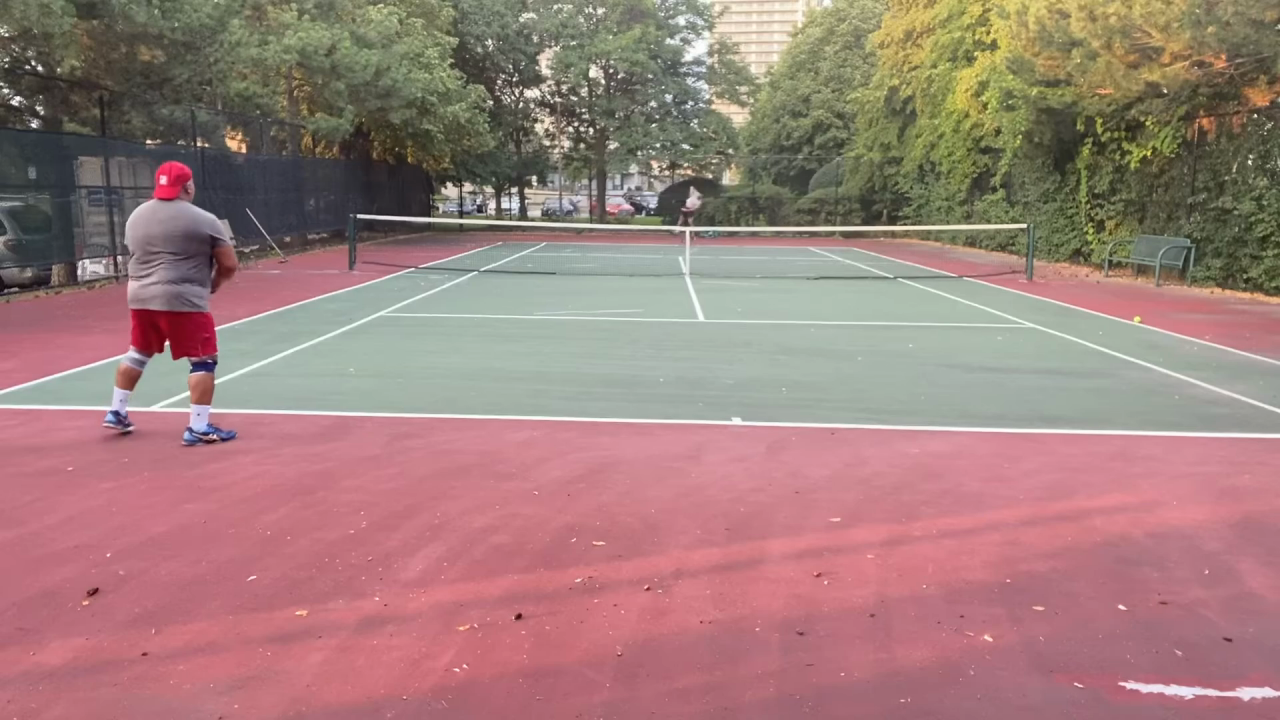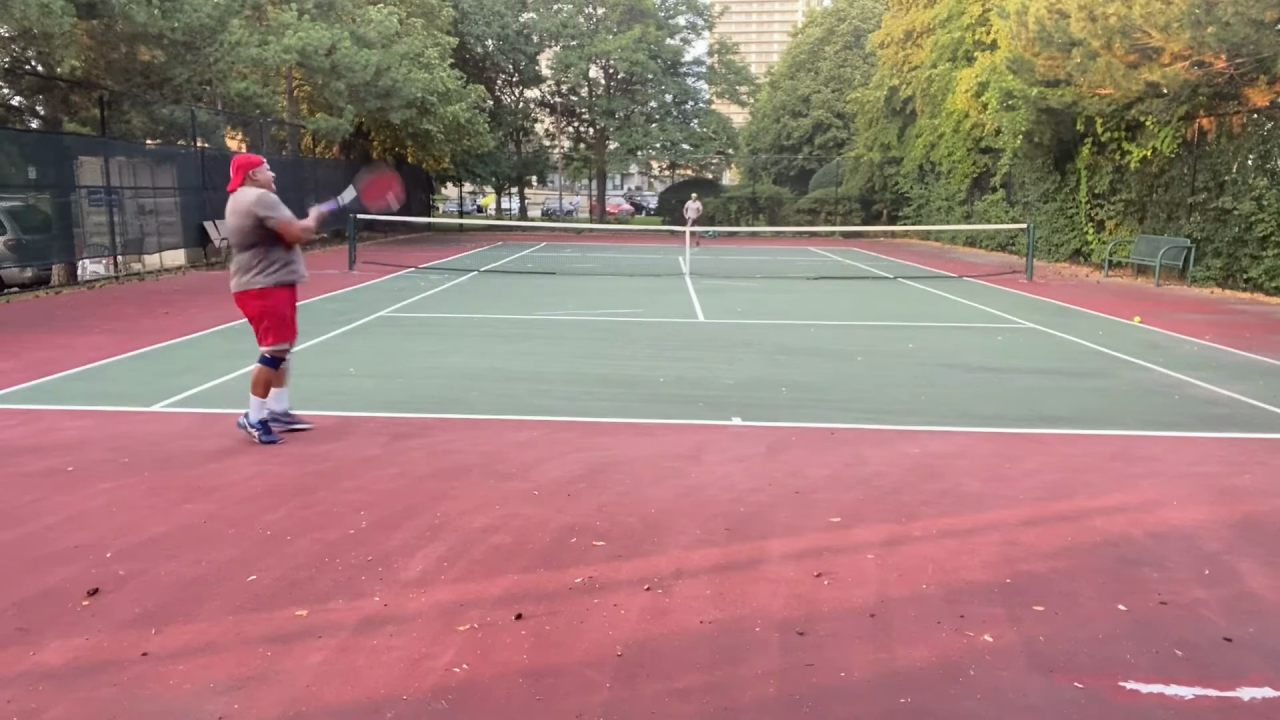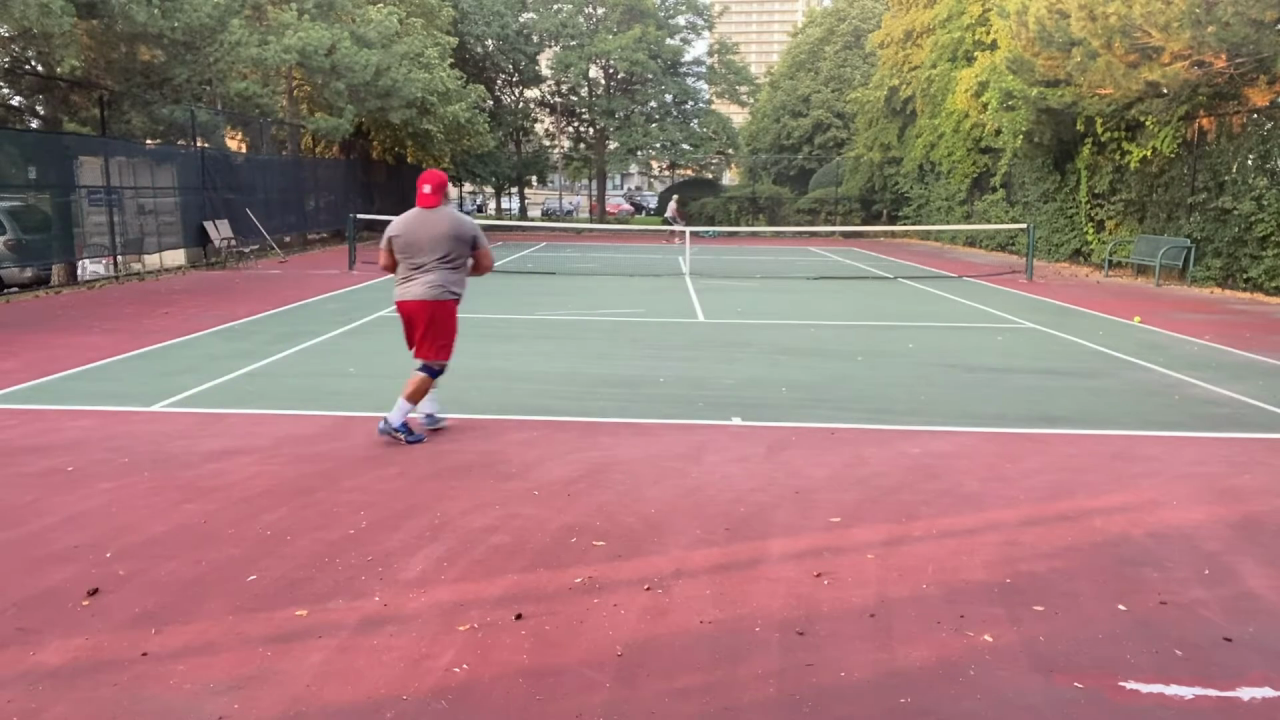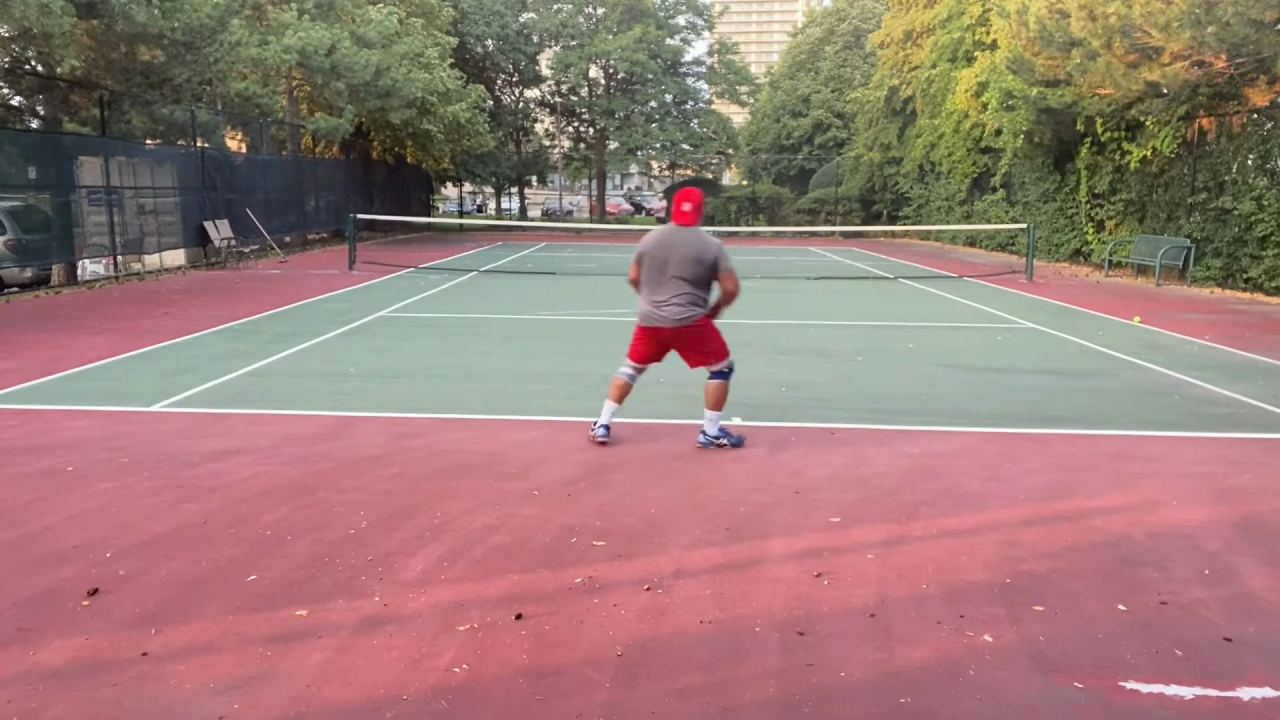
dt=1s
person 1, frame 1
left shoulder: (136, 216)
right shoulder: (205, 221)
left elbow: (139, 257)
right elbow: (230, 264)
right wrist: (214, 283)
left hip: (141, 297)
right hip: (182, 301)
left knee: (138, 352)
right knee: (204, 361)
left ankle: (116, 413)
right ankle: (199, 428)
person 1, frame 2
left shoulder: (244, 200)
right shoulder: (259, 198)
right elbow: (297, 234)
right wrist: (312, 220)
left hip: (271, 284)
right hip: (262, 287)
left knee: (282, 346)
right knee: (275, 351)
left ankle: (277, 411)
right ankle: (253, 419)
person 1, frame 3
left shoulder: (398, 223)
right shoulder: (464, 223)
left elbow: (385, 264)
right elbow: (486, 264)
right wrist: (460, 271)
left hip: (406, 299)
right hip: (438, 299)
left knee: (426, 356)
right knee: (433, 364)
left ankle: (428, 412)
right ankle: (394, 420)
person 1, frame 4
left shoulder: (650, 238)
right shoulder: (712, 245)
left elbow: (634, 278)
right elbow: (731, 288)
right wrist: (716, 308)
left hip: (650, 320)
right hip: (690, 321)
left knee: (631, 367)
right knee: (722, 369)
left ankle: (602, 425)
right ankle: (711, 432)
